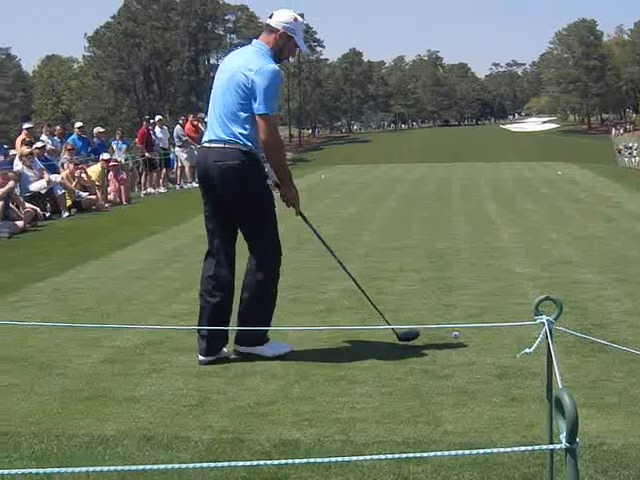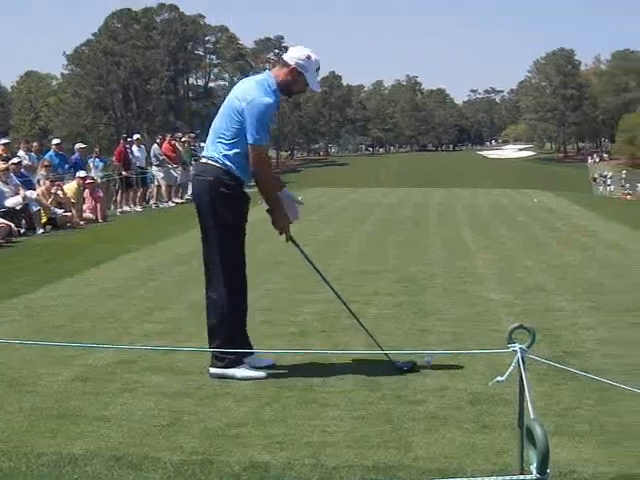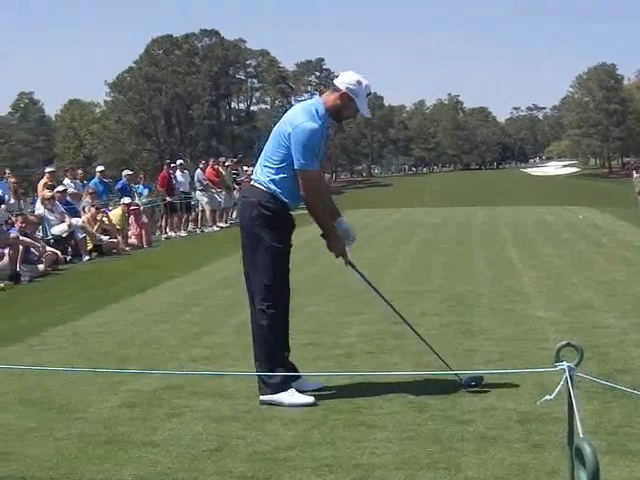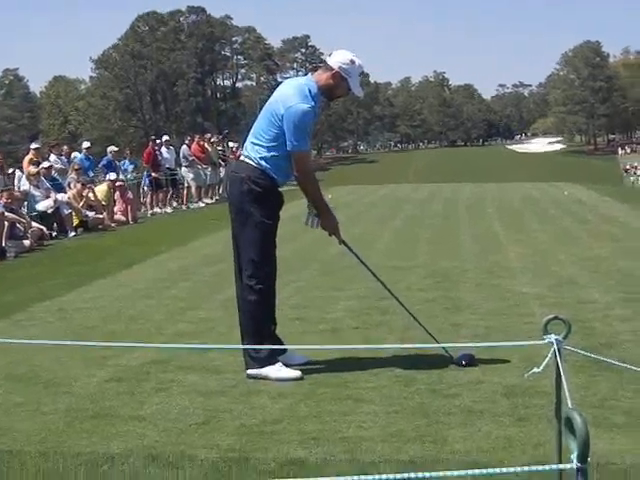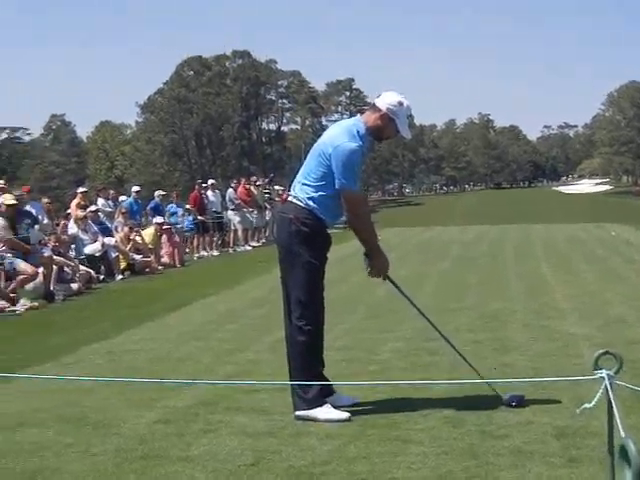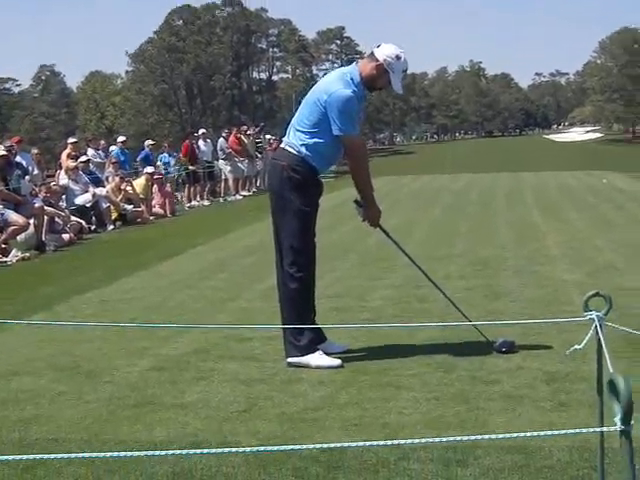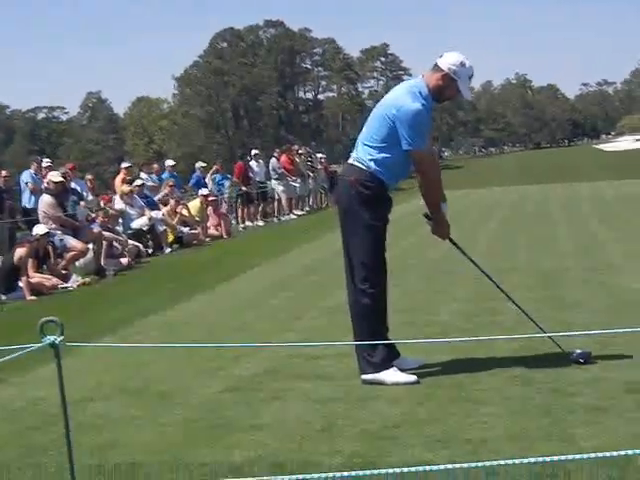
dt=0.5s
person 1, frame 1
left shoulder: (231, 59)
right shoulder: (267, 70)
right elbow: (268, 136)
right wrist: (287, 184)
left hip: (208, 158)
right hip: (238, 164)
left knee: (218, 255)
right knee: (265, 253)
left ankle: (210, 344)
right ankle: (251, 335)
person 1, frame 2
left shoulder: (254, 86)
right shoulder: (262, 99)
left elbow: (256, 157)
right elbow: (257, 165)
left wrist: (281, 192)
right wrist: (277, 210)
left hip: (217, 182)
right hip: (219, 184)
left knee: (230, 272)
right knee: (227, 275)
left ankle: (236, 348)
right ankle: (225, 358)
person 1, frame 3
left shoulder: (315, 118)
right shoulder: (308, 124)
left elbow: (316, 180)
right elbow: (308, 190)
left wrist: (339, 220)
right wrist: (330, 234)
left hip: (271, 209)
right hip: (264, 208)
left knee: (277, 296)
right knee: (268, 298)
left ankle: (283, 372)
right ankle: (272, 384)
person 1, frame 4
left shoulder: (299, 87)
right shoulder: (300, 106)
left elbow: (300, 163)
right elbow: (302, 170)
left wrist: (318, 204)
right wrist: (325, 214)
left hip: (255, 183)
right hip: (253, 185)
left knee: (262, 271)
right knee: (255, 273)
left ankle: (270, 346)
right ankle: (259, 359)
person 1, frame 5
left shoulder: (351, 131)
right shoulder: (348, 145)
left elbow: (358, 200)
right elbow: (353, 210)
left wrist: (374, 246)
right wrist: (375, 254)
left hip: (306, 225)
right hip: (301, 226)
left knee: (311, 312)
right knee: (304, 314)
left ankle: (317, 389)
right ankle: (307, 400)
person 1, frame 6
left shoulder: (350, 84)
right shoulder: (343, 92)
left elbow: (358, 147)
right elbow: (354, 154)
left wrist: (369, 195)
right wrist: (369, 203)
left hip: (300, 173)
right hip: (292, 173)
left knee: (302, 260)
right knee: (295, 262)
left ankle: (310, 337)
right ankle: (300, 347)
person 1, frame 7
left shoulder: (416, 96)
right shoulder: (412, 106)
left elbow: (427, 159)
right elbow: (424, 168)
left wrist: (440, 205)
right wrist: (438, 217)
left hip: (369, 188)
right hip: (362, 189)
left knee: (373, 276)
right knee: (366, 278)
left ankle: (383, 353)
right ankle: (374, 364)
